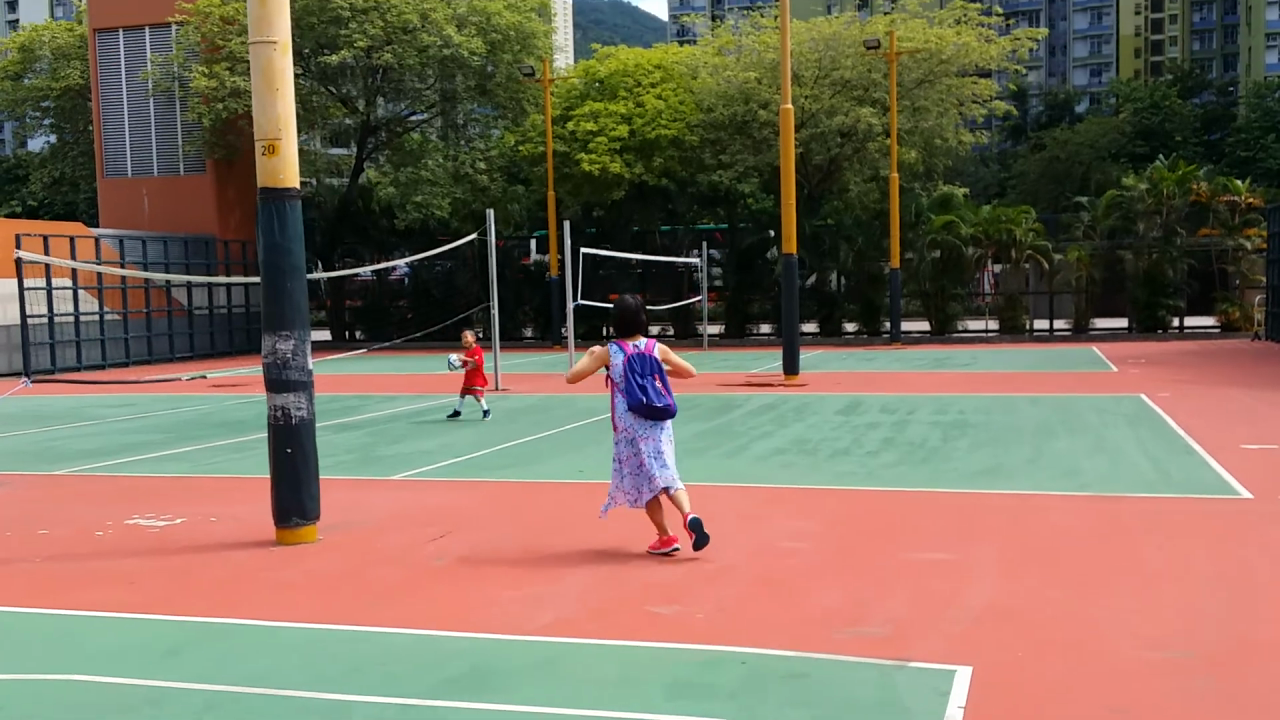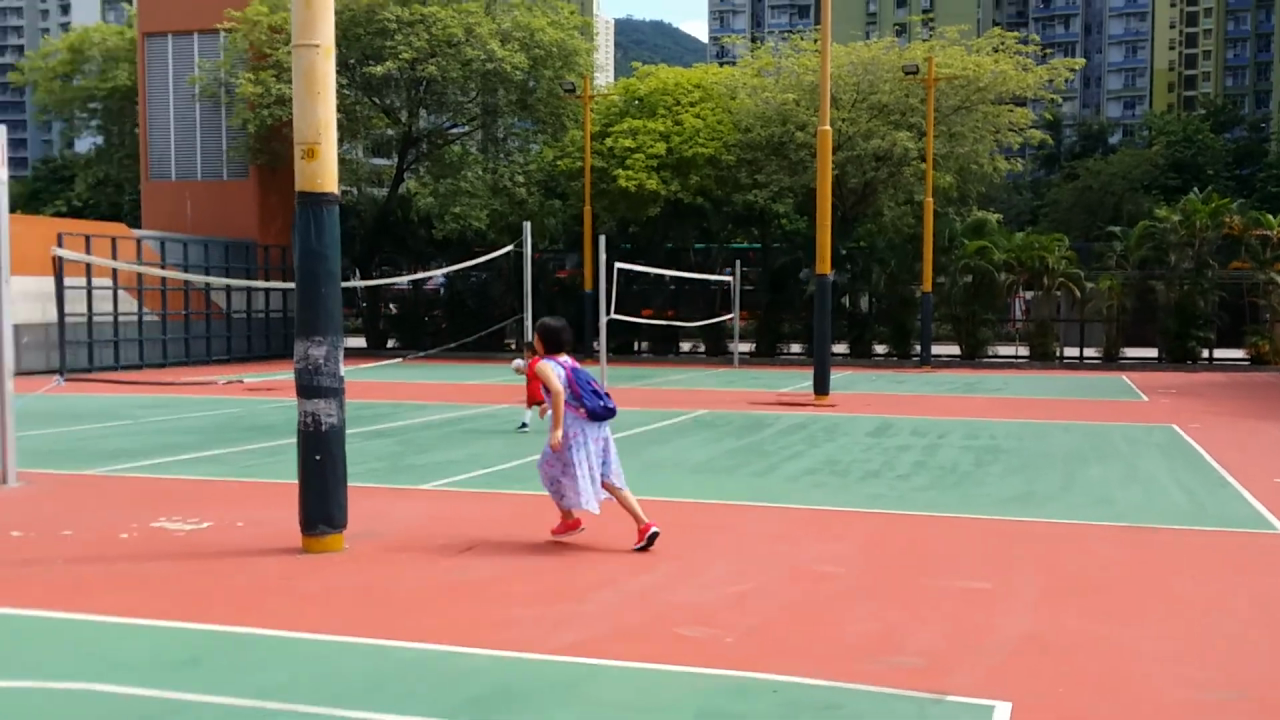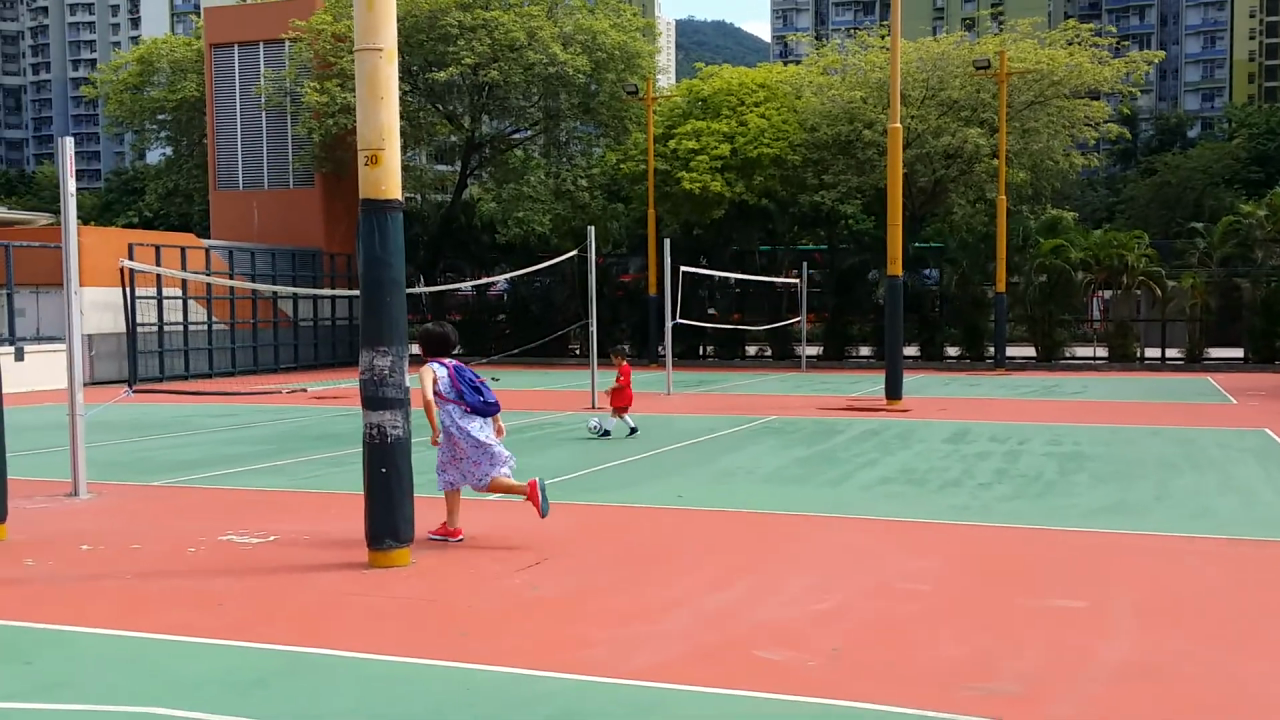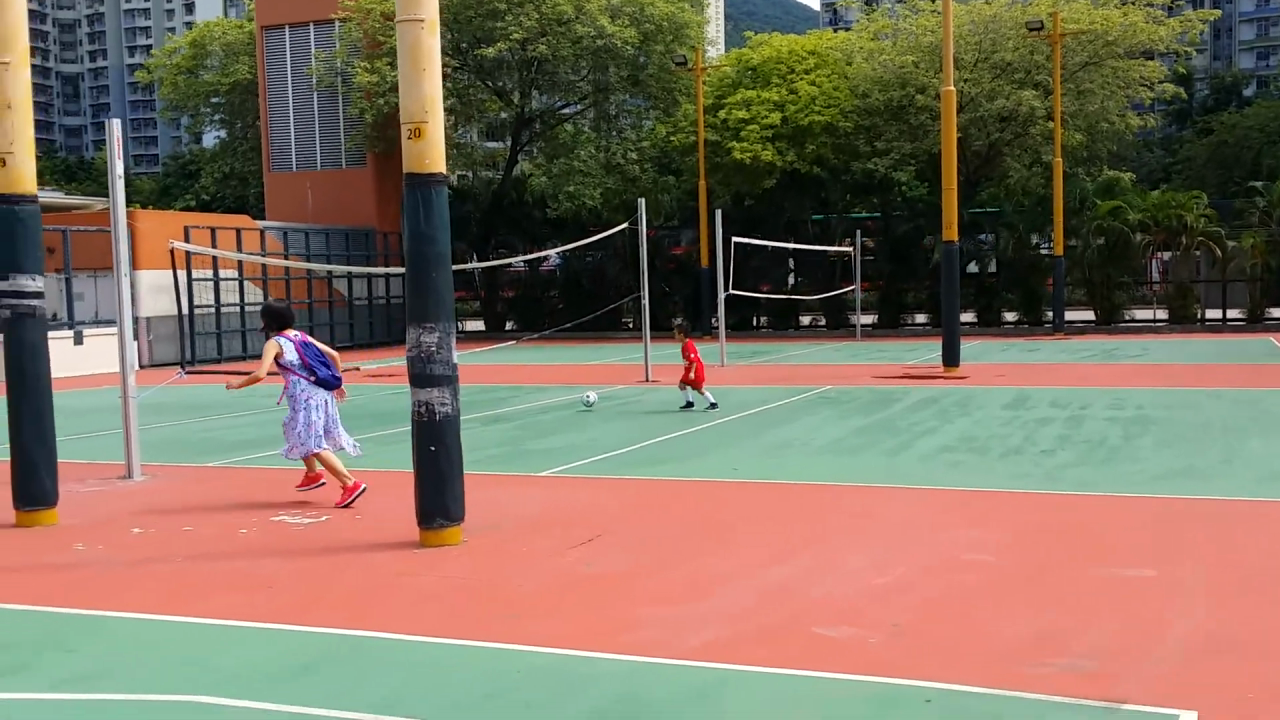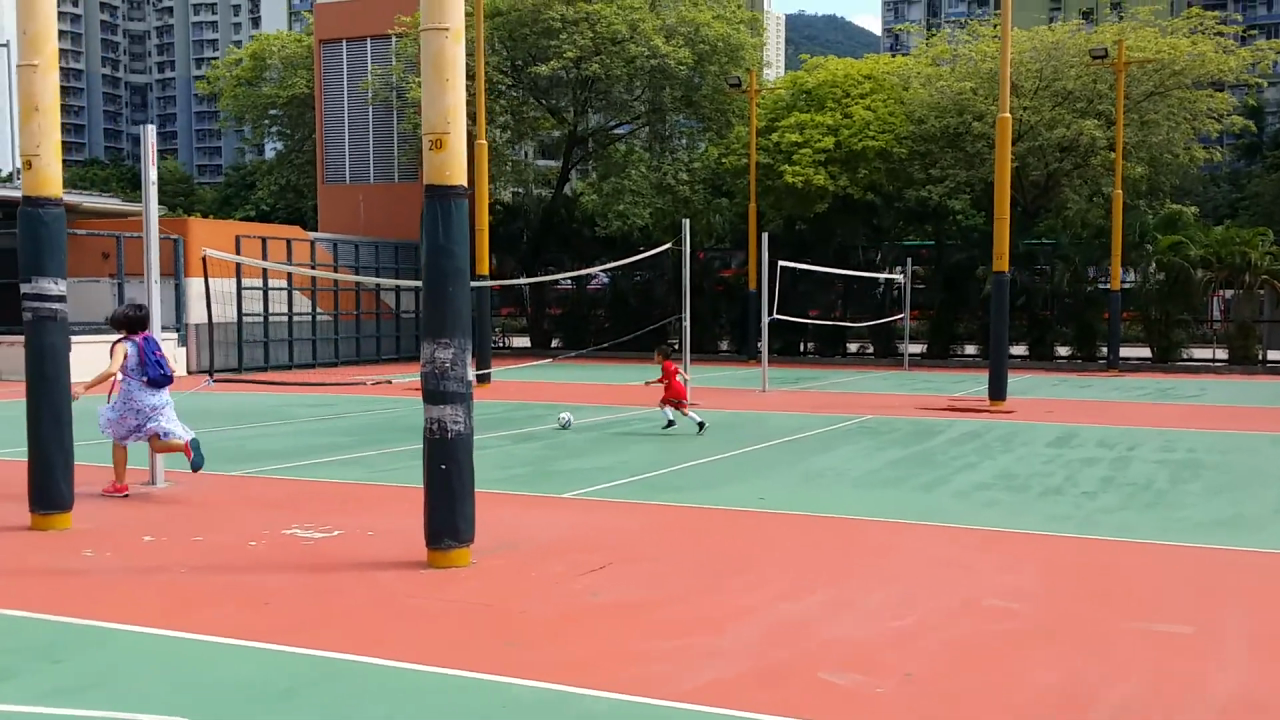
dt=0.5s
person 1, frame 1
left shoulder: (609, 352)
right shoulder: (657, 348)
left elbow: (571, 378)
right elbow: (690, 372)
left wrist: (588, 356)
left hip: (629, 425)
right hip: (659, 422)
left knee: (639, 482)
right knee: (667, 478)
left ankle: (667, 537)
right ankle: (689, 518)
person 1, frame 2
left shoulder: (543, 366)
right shoulder: (571, 362)
left elbow: (558, 390)
left wrist: (557, 428)
left hip: (574, 428)
right hip: (596, 424)
left knee: (550, 468)
right knee: (610, 479)
left ankle: (569, 520)
right ankle: (645, 526)
person 1, frame 3
left shoulder: (427, 369)
right shoulder: (456, 365)
left elbow: (427, 397)
left wrist: (434, 429)
right wrist: (498, 422)
left hip: (462, 428)
right hip: (480, 423)
left knee: (484, 479)
right knee: (448, 471)
left ankle: (530, 488)
right ankle: (451, 526)
person 1, frame 4
left shoulder: (273, 344)
right shoulder: (302, 337)
left elbow: (260, 374)
right elbow: (334, 355)
left wrist: (238, 384)
right wrist: (338, 384)
left hip: (305, 398)
right hip: (322, 394)
left knee: (312, 448)
right knee: (299, 438)
left ankle: (351, 484)
right ankle: (313, 474)
person 1, frame 5
left shoulder: (122, 345)
right shoulder: (150, 340)
left elbow: (113, 370)
right elbow: (170, 367)
left wrist: (85, 387)
left hip: (135, 397)
right hip: (158, 396)
left knee: (119, 436)
right knee: (156, 440)
left ankle: (120, 485)
right ankle: (187, 445)
